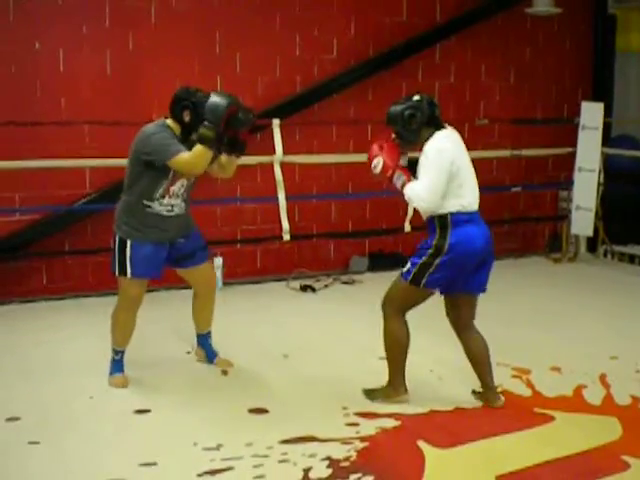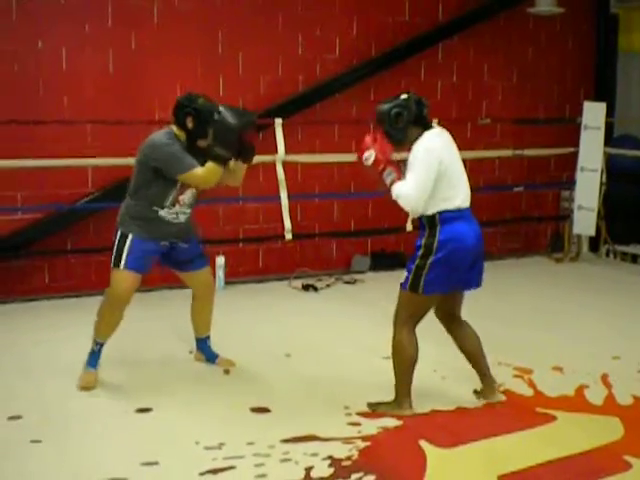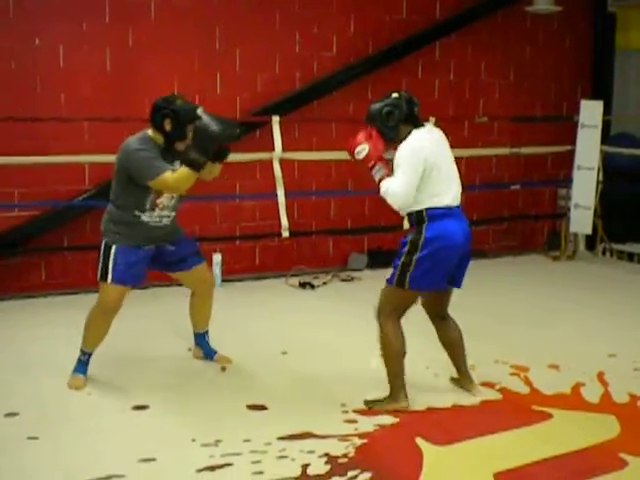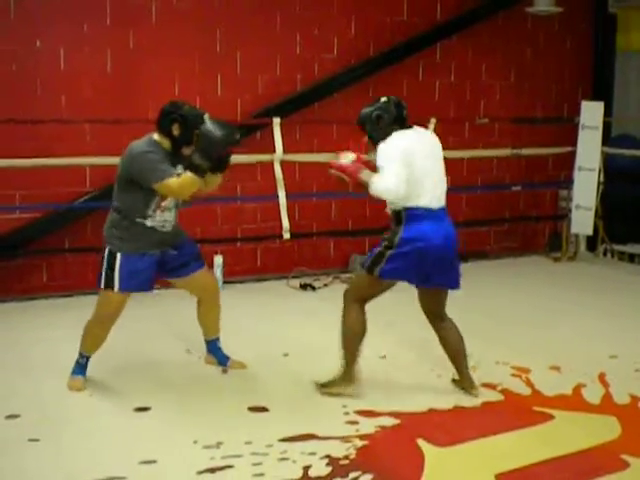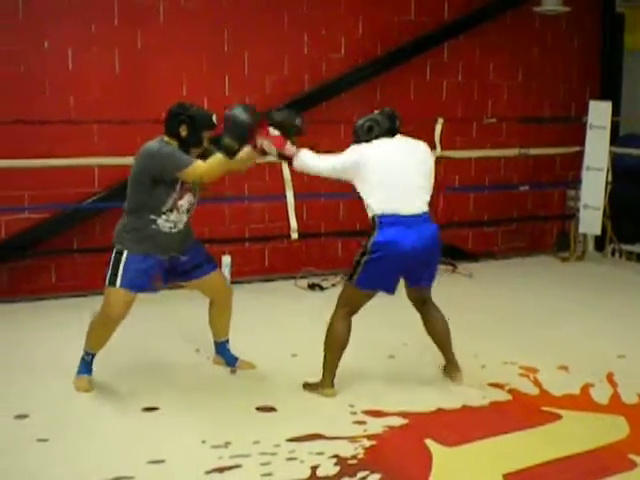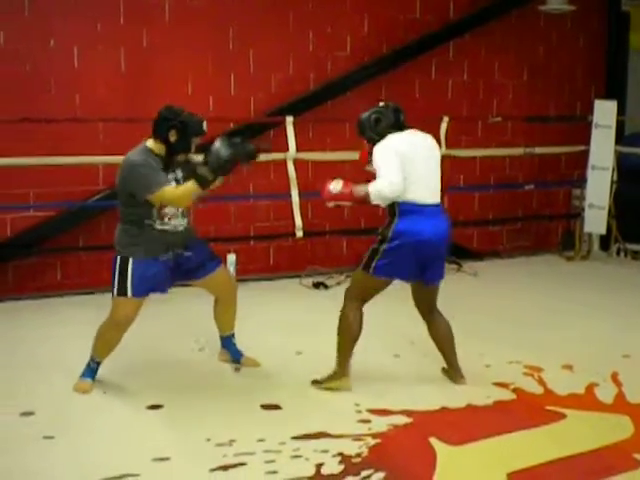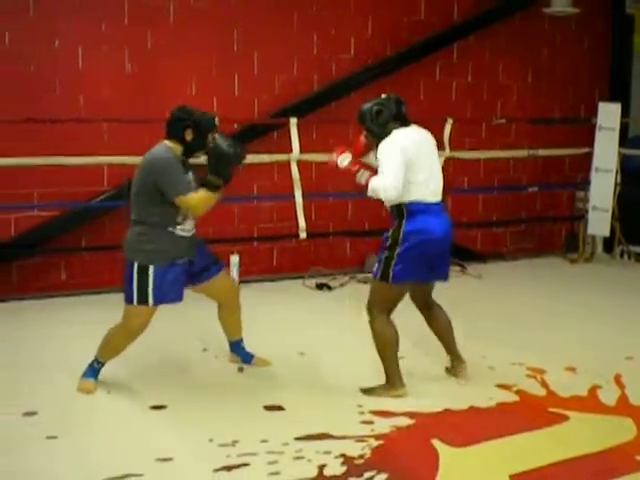
dt=0.2s
person 1, frame 1
left shoulder: (436, 148)
right shoulder: (449, 136)
left elbow: (425, 201)
left wrist: (393, 171)
right wrist: (398, 163)
left hip: (451, 239)
right hip: (477, 235)
left knee: (392, 307)
right knee: (462, 321)
left ankle: (396, 387)
right ankle: (490, 392)
person 1, frame 2
left shoulder: (426, 148)
right shoulder: (437, 135)
left elbow: (413, 201)
left wrist: (384, 166)
right wrist: (387, 161)
left hip: (443, 238)
right hip: (466, 232)
left knee: (404, 322)
right knee: (450, 317)
left ankle: (402, 401)
right ankle: (488, 384)
person 1, frame 3
left shoulder: (412, 146)
right shoulder: (432, 134)
left elbow: (398, 197)
left wrist: (374, 162)
right wrist: (378, 156)
left hip: (431, 235)
right hip: (456, 229)
left knee: (387, 314)
right knee: (437, 311)
left ankle: (397, 395)
right ankle: (465, 377)
person 1, frame 4
left shoulder: (392, 146)
right shoulder: (427, 138)
left elbow: (393, 189)
left wrist: (358, 172)
right wrist: (365, 169)
left hip: (410, 234)
right hip: (443, 231)
left knee: (353, 298)
right knee: (436, 313)
left ankle: (348, 378)
right ankle: (466, 379)
person 1, frame 5
left shoulder: (363, 154)
right shoulder: (422, 149)
left elbow: (321, 165)
left wrist: (282, 148)
left hip: (388, 238)
right hip: (426, 234)
left knee: (344, 311)
right knee: (424, 303)
left ankle: (326, 382)
right ankle: (452, 365)
person 1, frame 6
left shoulder: (387, 147)
right shoulder: (427, 140)
left elbow: (390, 188)
left wrist: (351, 193)
right wrist: (370, 185)
left hip: (406, 229)
right hip: (438, 226)
left knee: (353, 299)
right knee: (427, 306)
left ankle: (341, 373)
right ankle: (455, 370)
person 1, frame 7
left shoulder: (392, 143)
right shoulder: (422, 136)
left elbow: (390, 190)
left wrist: (356, 172)
right wrist: (363, 166)
left hip: (412, 227)
right hip: (439, 223)
left knee: (377, 309)
right knee: (424, 300)
left ankle: (394, 382)
right ankle: (456, 361)
person 2, frame 1
left shoulder: (191, 137)
right shoulder: (153, 136)
left elbow: (224, 171)
right elbow: (192, 166)
left wrist: (234, 141)
right wrist: (213, 129)
left hip: (179, 229)
right hip: (139, 232)
left knee: (207, 284)
right knee: (130, 298)
left ankle: (205, 348)
right ankle: (117, 362)
person 2, frame 2
left shoulder: (199, 145)
right shoulder: (161, 145)
left elbow: (234, 180)
right elbow: (203, 179)
left wrist: (242, 148)
right wrist: (224, 145)
left hip: (180, 232)
right hip: (139, 230)
left knee: (205, 287)
right knee: (119, 295)
left ankle: (203, 349)
right ankle: (93, 358)
person 2, frame 3
left shoulder: (178, 147)
right shoulder: (136, 150)
left elbow: (209, 174)
right elbow: (175, 185)
left wrist: (217, 150)
right wrist: (201, 151)
left hip: (166, 235)
right hip: (125, 237)
left knee: (204, 283)
right knee: (108, 304)
left ankle: (202, 346)
right ankle: (81, 363)
person 2, frame 4
left shoulder: (179, 153)
right shoulder: (141, 154)
left elbow: (208, 186)
right elbow: (178, 190)
left wrist: (219, 158)
right wrist: (204, 156)
left hip: (169, 240)
right hip: (129, 244)
left knee: (210, 289)
right knee: (107, 313)
left ankle: (215, 352)
right ankle: (80, 365)
person 2, frame 5
left shoulder: (186, 153)
right shoulder: (156, 153)
left elbow: (234, 164)
right elbow: (207, 174)
right wrist: (233, 140)
left hip: (179, 244)
right hip: (138, 246)
left knee: (222, 291)
right knee: (111, 313)
left ankle: (223, 353)
right ankle: (86, 363)
person 2, frame 6
left shoulder: (176, 158)
right shoulder: (136, 164)
left elbow: (204, 182)
right elbow: (175, 199)
left wrist: (228, 163)
right wrist: (208, 173)
left hip: (181, 243)
right hip: (139, 250)
left knee: (226, 286)
right knee: (121, 318)
left ankle: (229, 350)
right ankle: (91, 368)
person 2, frame 7
left shoulder: (176, 158)
right shoulder: (160, 162)
left elbow: (197, 197)
right elbow: (196, 207)
left wrist: (222, 168)
right wrist: (218, 173)
left hip: (185, 248)
right hip: (152, 256)
left knee: (229, 292)
right knee: (133, 325)
left ankle: (238, 352)
right ankle: (93, 369)
